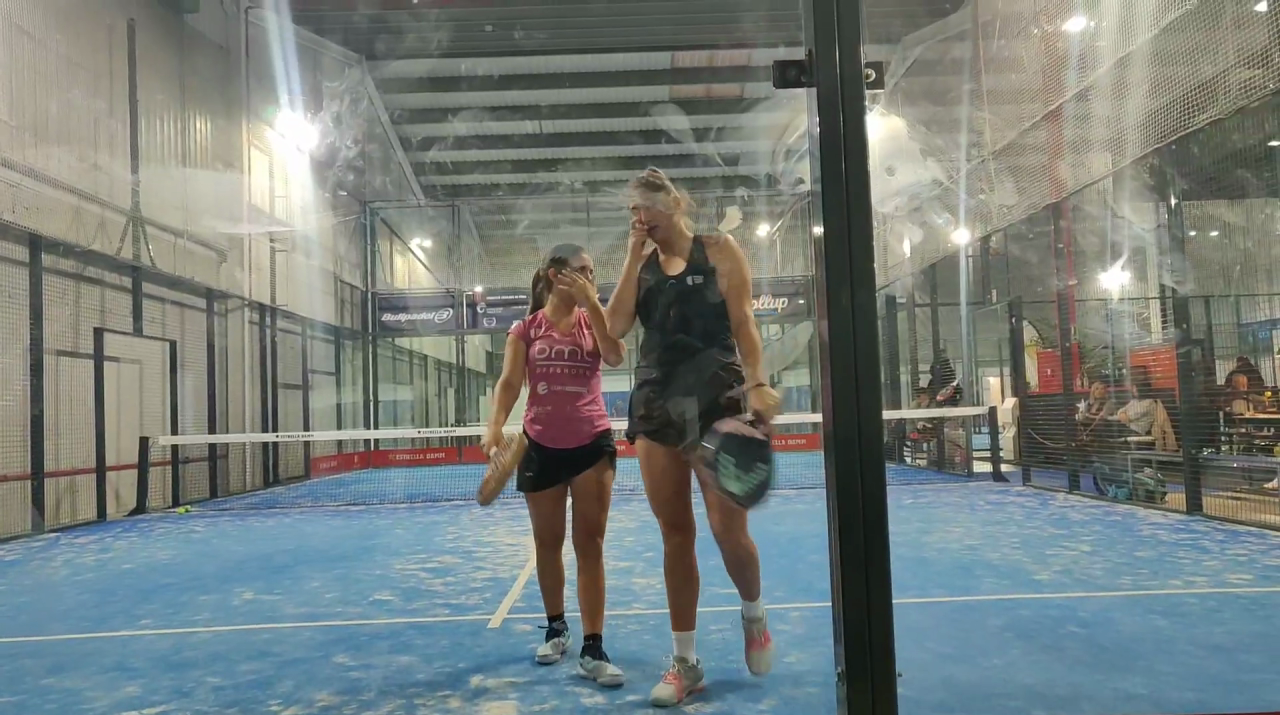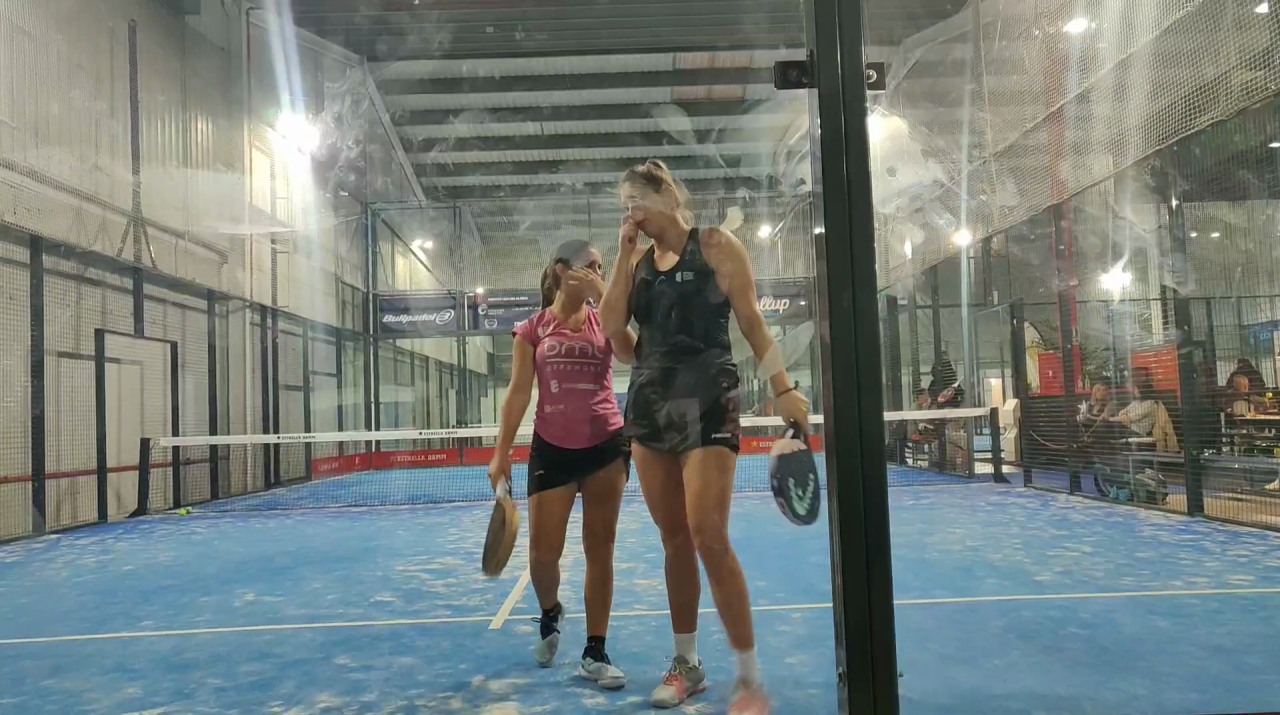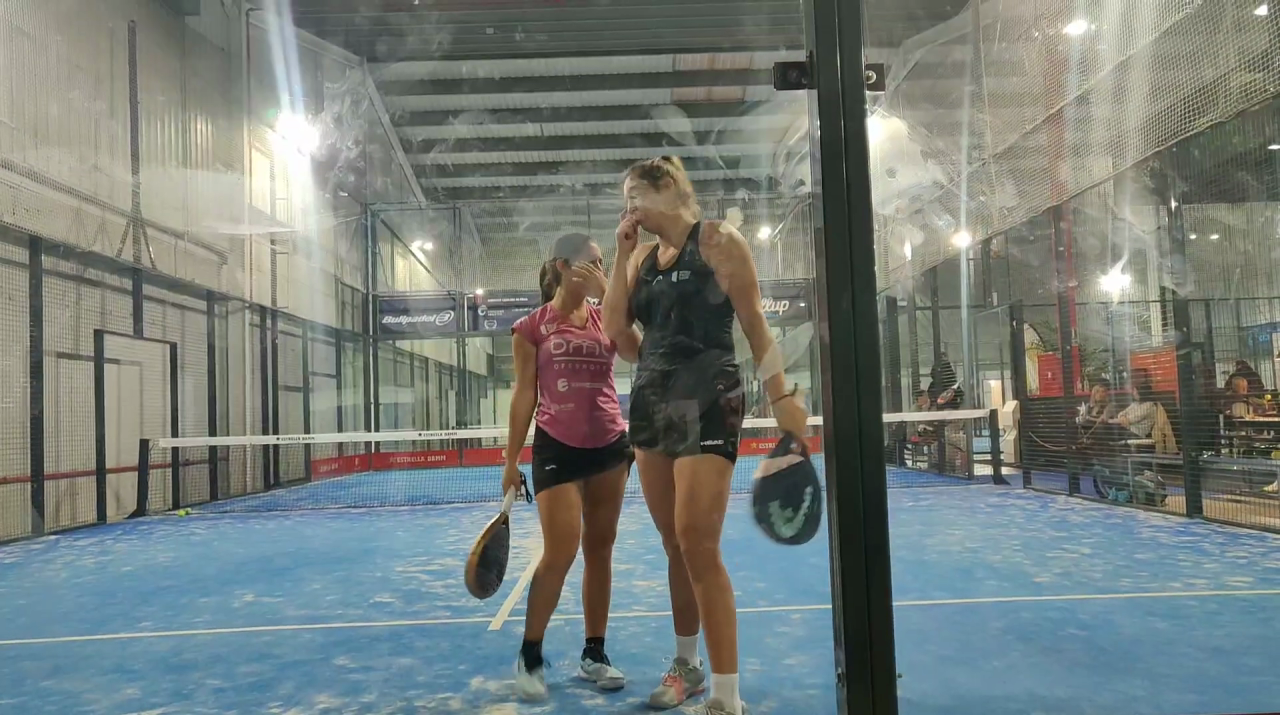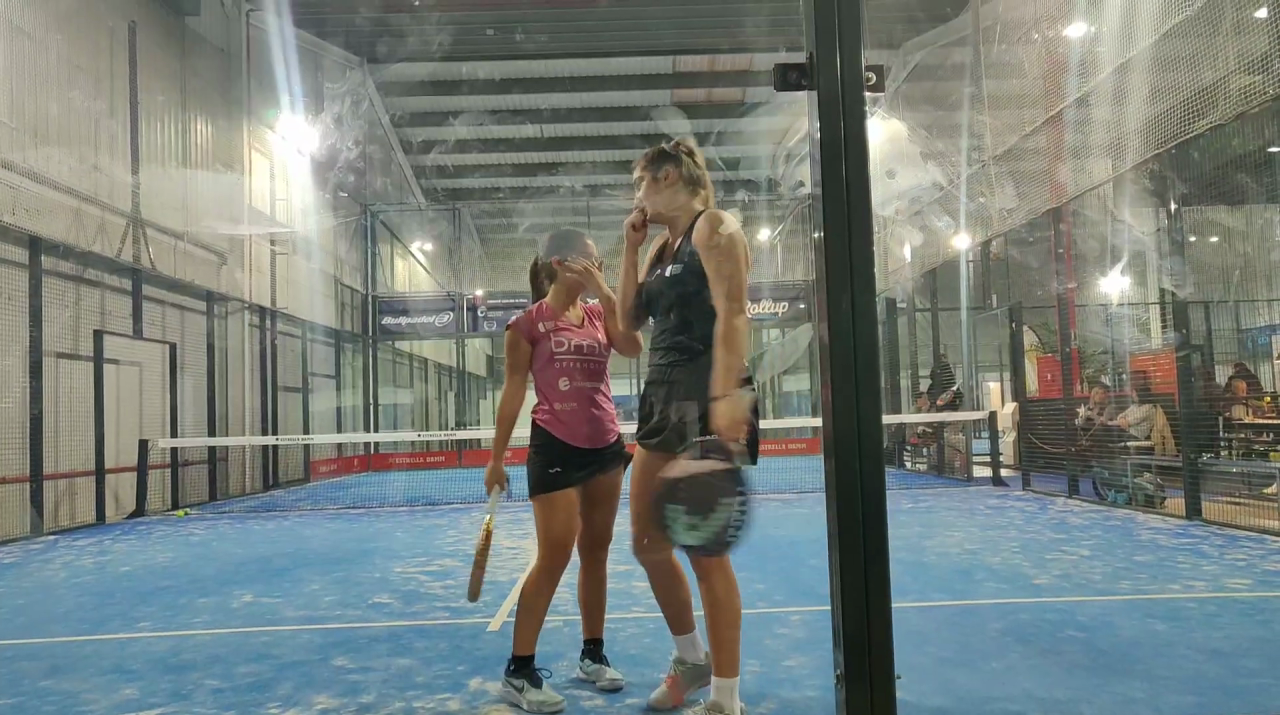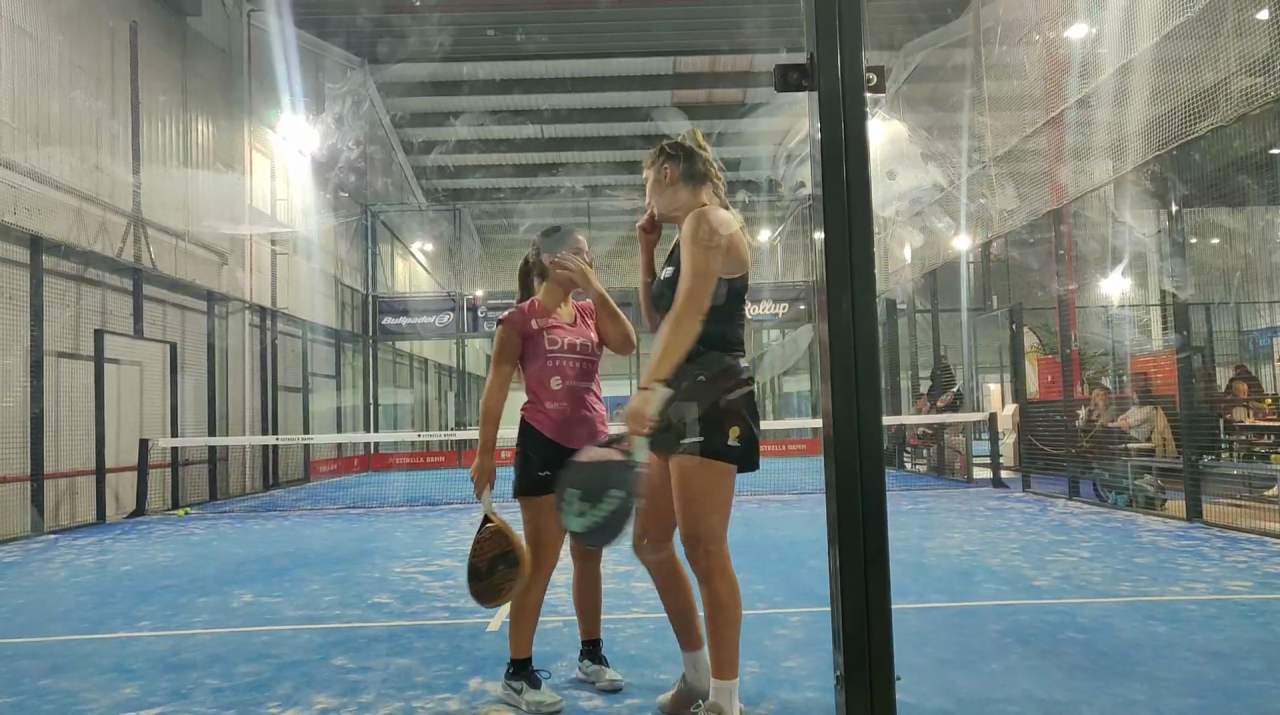
dt=0.2s
person 1, frame 1
left shoulder: (718, 249)
right shoulder: (641, 263)
left elbow: (743, 320)
right elbow: (617, 327)
left wrist: (756, 382)
right wrist: (634, 257)
left hip: (714, 396)
right hip: (653, 400)
left knee: (730, 528)
right knee: (675, 532)
left ankle: (753, 613)
right ankle: (684, 661)
person 1, frame 2
left shoulder: (715, 243)
right shoulder: (637, 260)
left elbow: (751, 319)
right elbow: (611, 327)
left wrist: (782, 385)
right wrist: (625, 254)
left hip: (706, 400)
right hip: (648, 401)
left knee: (708, 537)
right knee: (675, 539)
right ankle: (685, 663)
person 1, frame 3
left shoulder: (714, 237)
right shoulder: (641, 257)
left elbow: (751, 317)
right elbow: (614, 328)
left wrist: (780, 389)
right wrist: (624, 254)
left hip: (706, 401)
right hip: (651, 402)
left knee: (697, 545)
right knee: (677, 544)
right ankle: (687, 663)
person 1, frame 4
left shoulder: (713, 226)
right shoulder: (662, 245)
left elbow: (730, 314)
right elbow: (627, 321)
left wrist: (727, 391)
right wrist: (631, 249)
left hip: (706, 405)
right hip: (665, 401)
left knee: (704, 550)
right knee: (647, 543)
right ankle: (691, 657)
person 1, frame 5
left shoulder: (705, 219)
right shoulder: (682, 234)
left elbow: (688, 314)
right elbow: (654, 314)
left wrist: (647, 389)
right wrist: (647, 248)
left hip: (710, 399)
right hip: (680, 403)
left knee: (705, 551)
right knee: (650, 542)
person 2, frame 1
left shoulder: (593, 320)
right shoulder: (525, 330)
left elbow: (616, 356)
right elbow: (509, 383)
left wrist: (591, 302)
right wrist: (494, 429)
left hip: (593, 444)
right hip: (542, 447)
left knee: (590, 543)
right knee: (548, 546)
left ankle: (593, 650)
right ankle: (556, 627)
person 2, frame 2
left shoulder: (602, 320)
right shoulder: (532, 329)
left elbow: (629, 354)
right elbow: (518, 393)
left wrist: (604, 298)
right wrist: (501, 453)
left hip: (606, 444)
right hip: (552, 448)
left knee: (600, 548)
right knee: (544, 550)
left ankle: (595, 652)
right ankle: (551, 615)
person 2, frame 3
left shoulder: (603, 317)
right shoulder: (533, 326)
left elbow: (634, 350)
right elbow: (524, 395)
left wrist: (607, 295)
right wrist: (512, 460)
left hip: (609, 444)
right hip: (557, 446)
left knee: (599, 549)
right knee: (560, 550)
left ankle: (594, 653)
right ankle: (530, 653)
person 2, frame 4
left shoulder: (598, 314)
right shoulder: (529, 322)
left elbow: (633, 347)
right elbow: (512, 393)
left wrist: (603, 291)
right wrist: (496, 458)
left hip: (605, 444)
right hip: (555, 445)
left knee: (595, 553)
right knee: (554, 555)
left ankle: (592, 655)
right ankle: (518, 671)
person 2, frame 5
left shoulder: (589, 312)
right shoulder: (521, 319)
left elbow: (627, 344)
right elbow: (496, 389)
left wrist: (595, 288)
right wrist: (484, 453)
left hip: (594, 444)
right hip: (544, 445)
left knee: (589, 555)
right knee: (540, 559)
left ankle: (591, 655)
right ankle: (517, 674)
